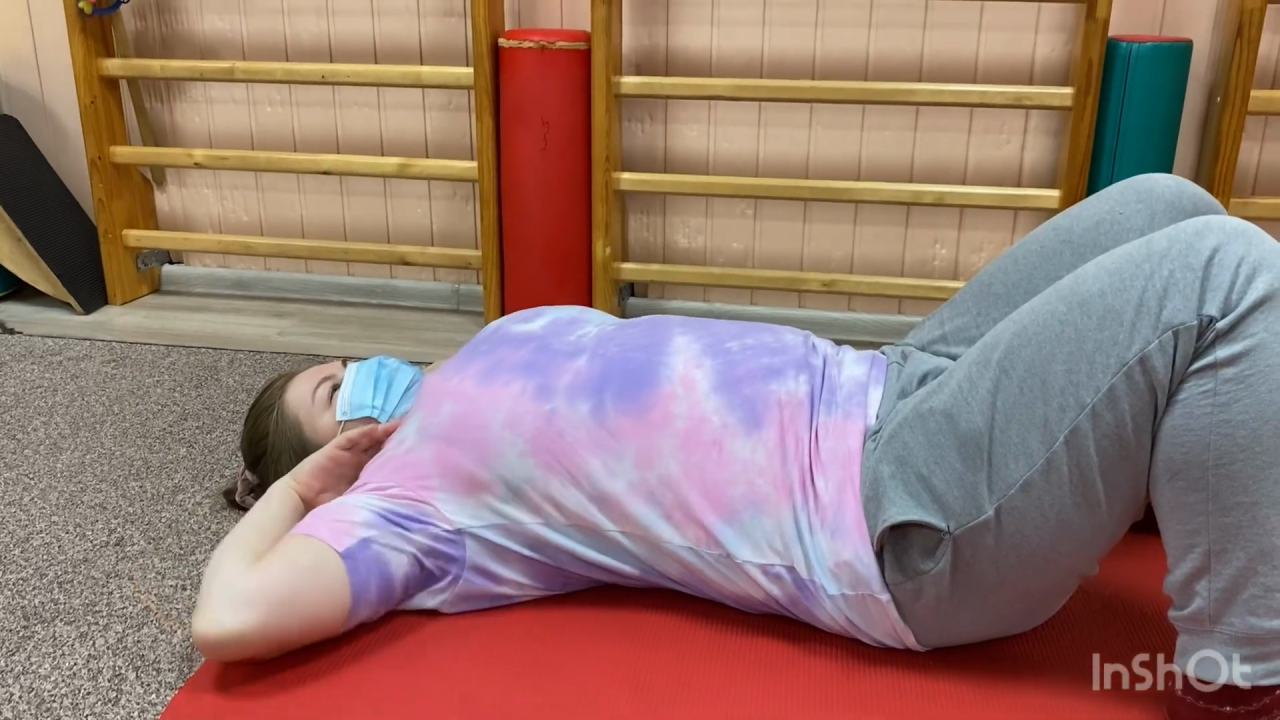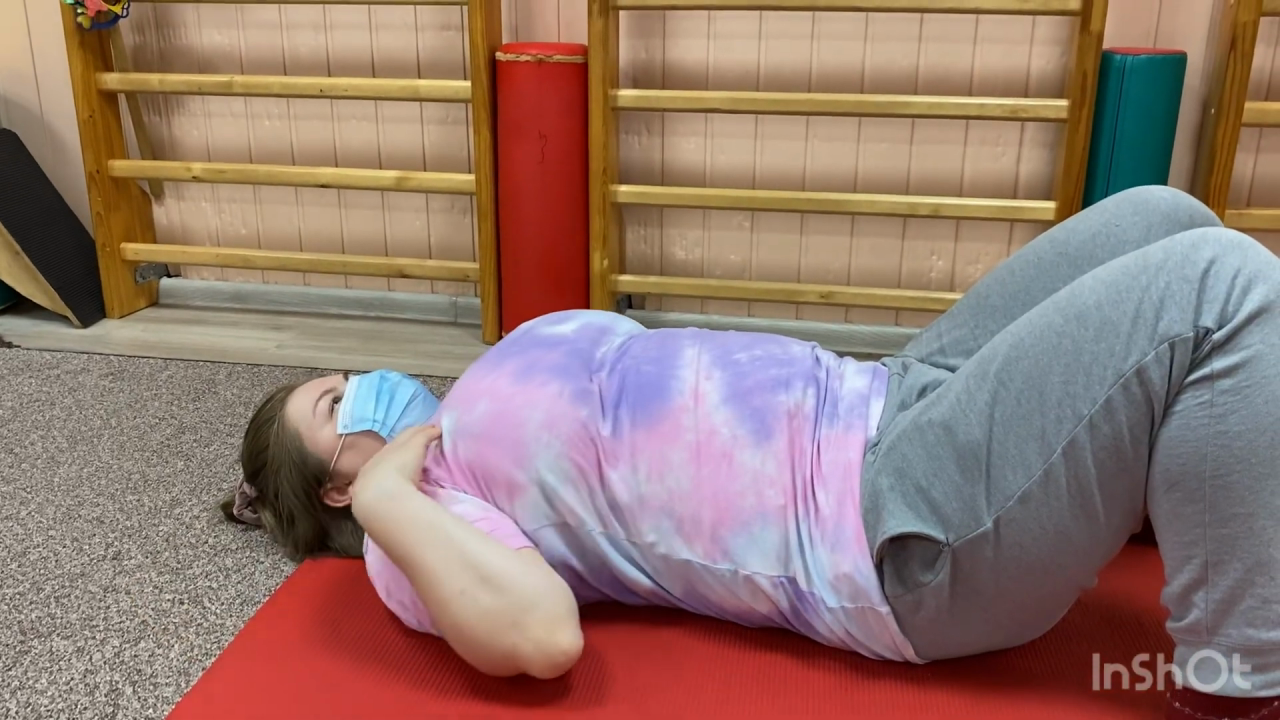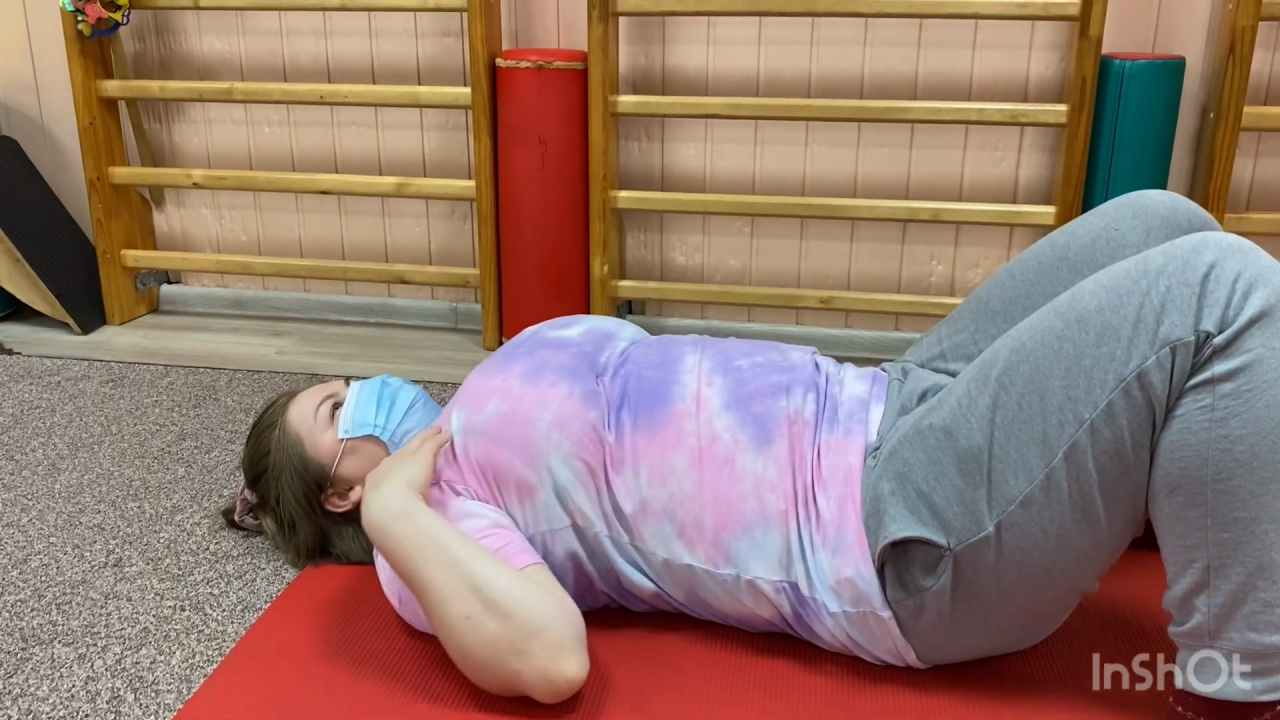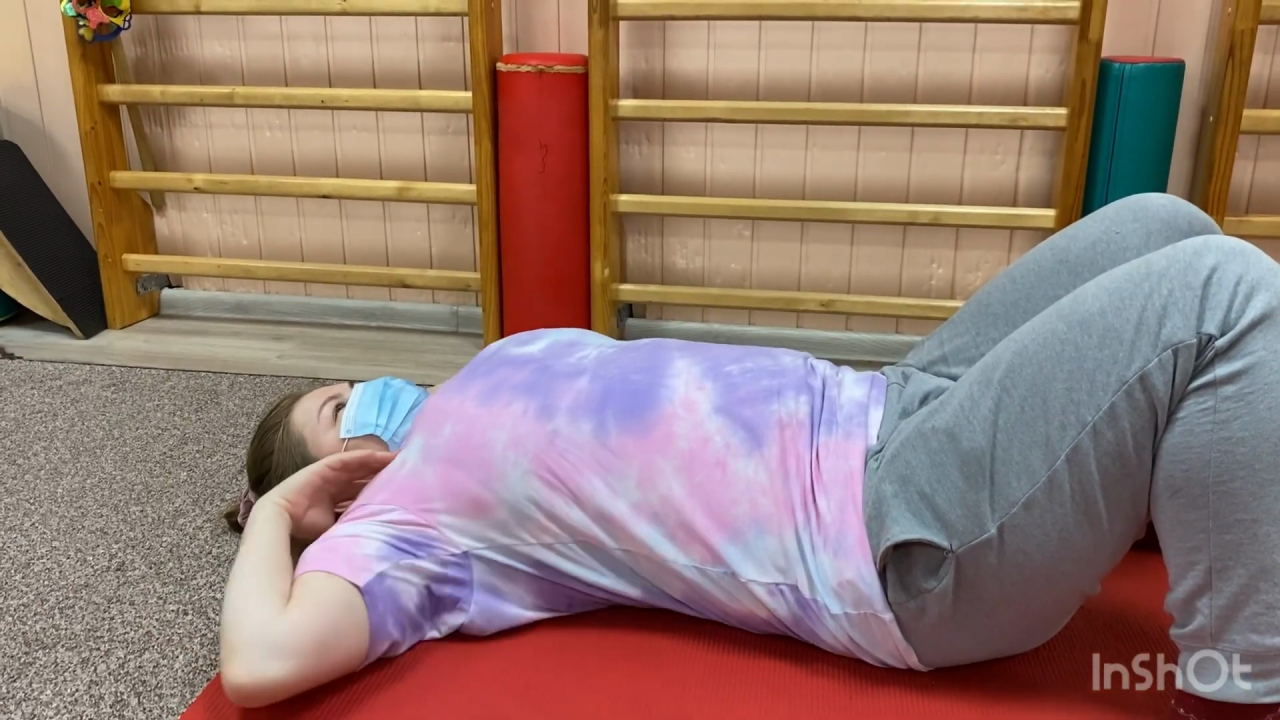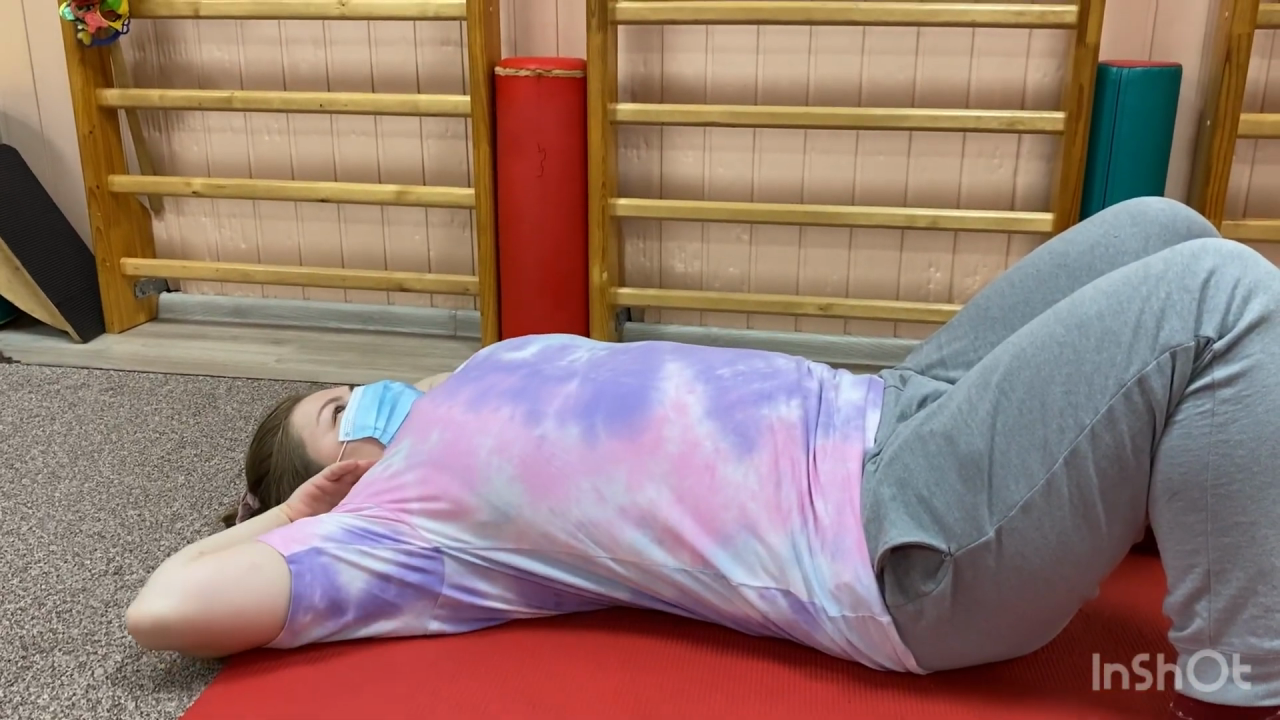
dt=0.7s
person 1, frame 1
left shoulder: (464, 404)
right shoulder: (409, 495)
right elbow: (227, 619)
right wrist: (297, 484)
left hip: (887, 395)
right hip: (906, 522)
left knee: (1165, 208)
person 1, frame 2
left shoulder: (482, 414)
right shoulder: (419, 515)
right elbow: (547, 635)
right wrist: (390, 499)
left hip: (887, 409)
right hip: (910, 530)
left knee: (1162, 220)
person 1, frame 3
left shoulder: (479, 422)
right shoulder: (428, 514)
right wrist: (396, 508)
left hip: (888, 409)
right hip: (912, 539)
left knee: (1158, 223)
person 1, frame 4
left shoulder: (474, 412)
right shoulder: (407, 515)
right wrist: (271, 513)
left hip: (888, 417)
right hip: (913, 542)
left knee: (1160, 228)
person 1, frame 5
left shoulder: (480, 391)
right shoulder: (400, 515)
right elbow: (162, 608)
right wrist: (286, 512)
left hip: (886, 417)
right hip: (912, 545)
left knee: (1159, 233)
